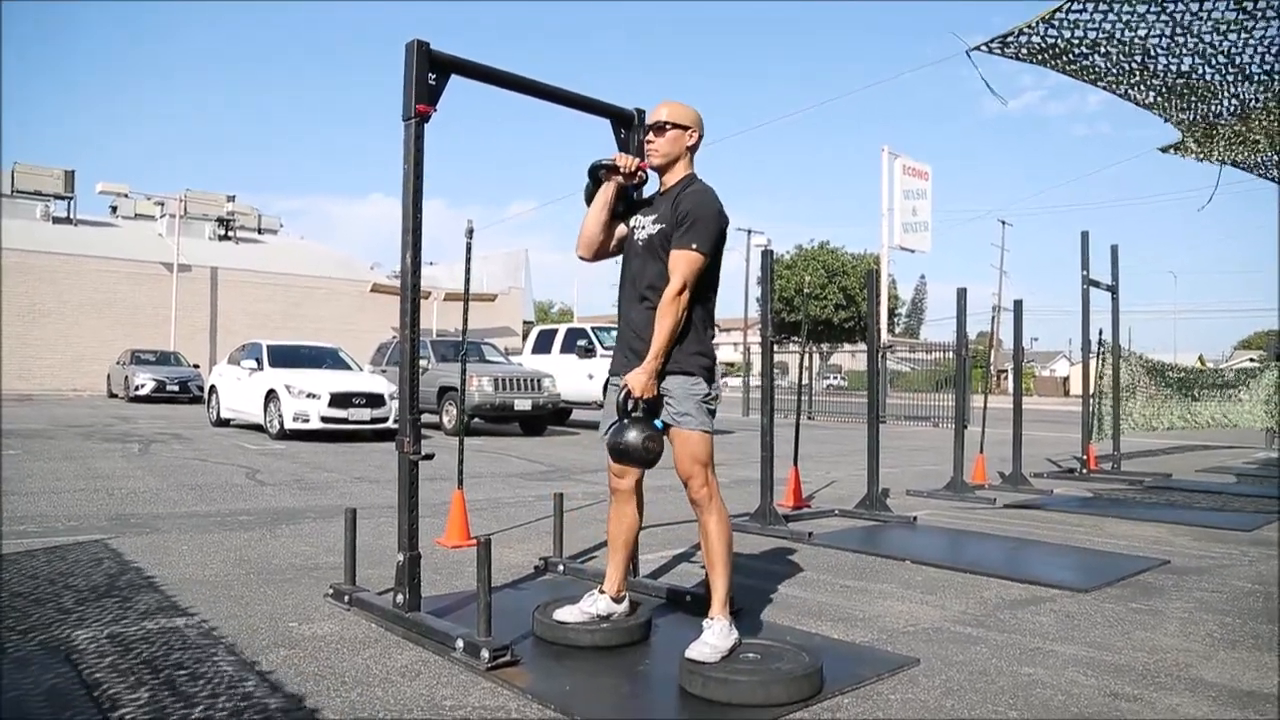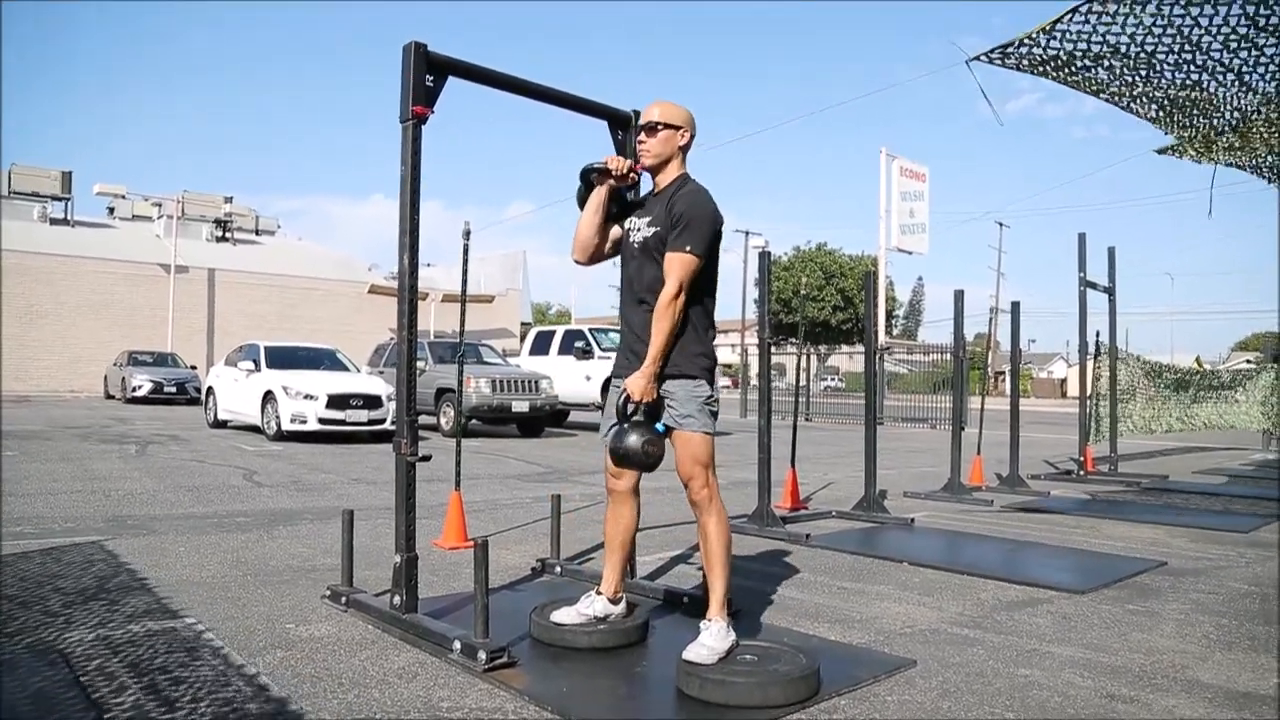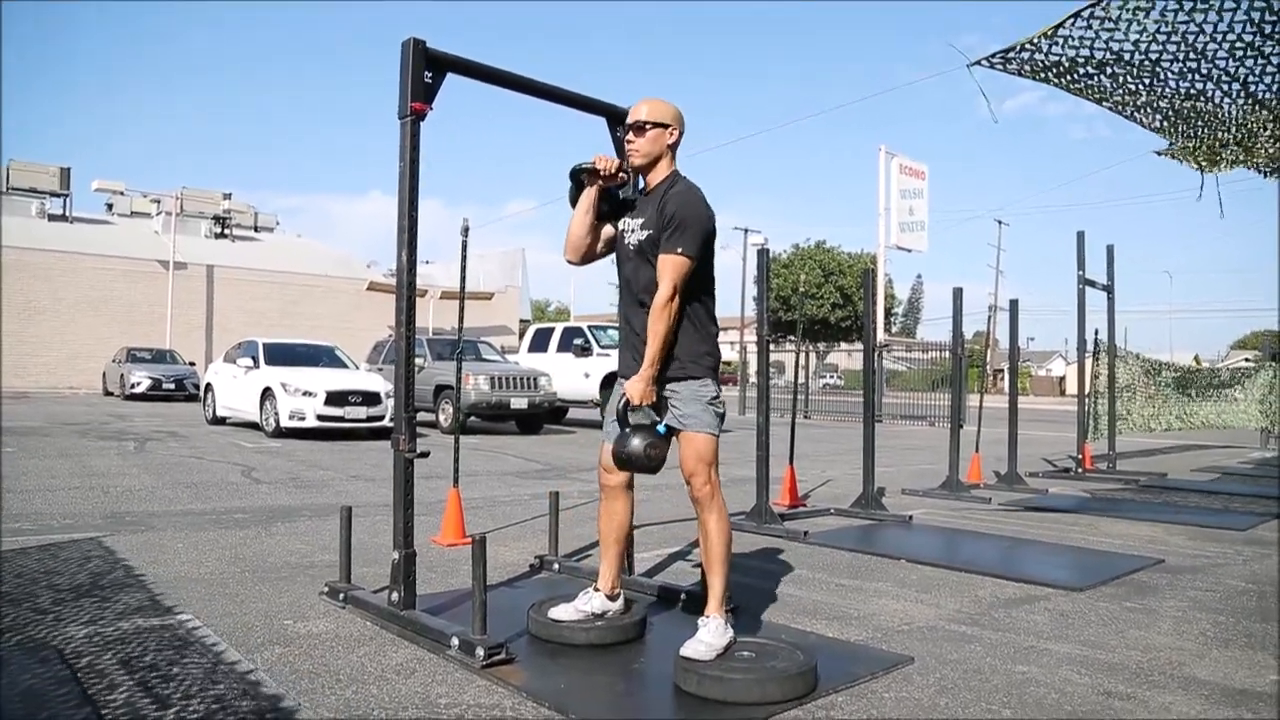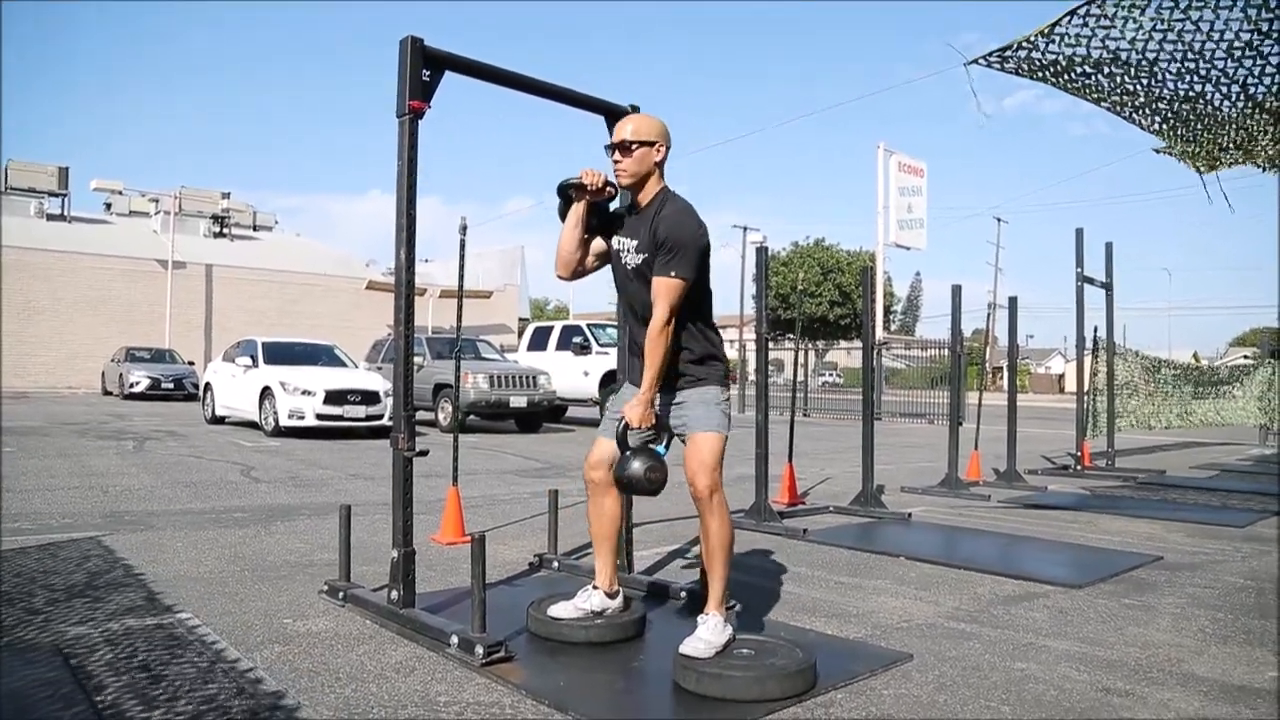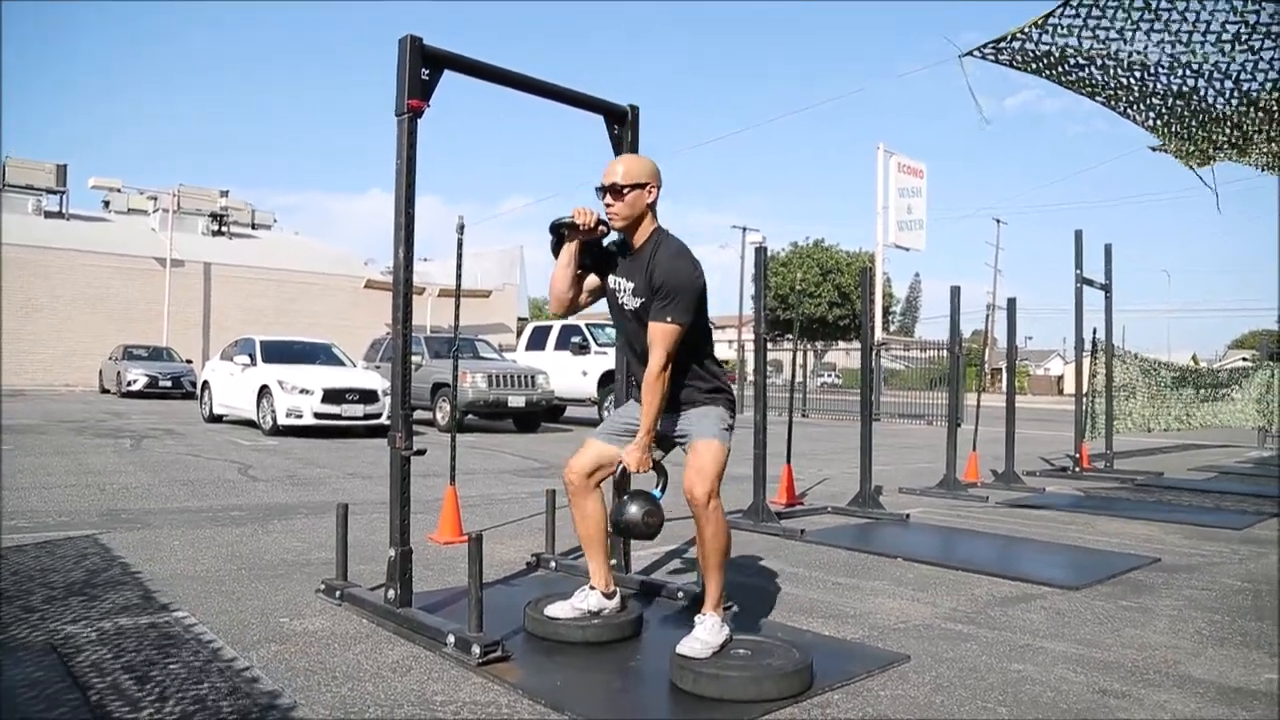
dt=0.2s
person 1, frame 1
left shoulder: (698, 202)
right shoulder: (643, 207)
left elbow: (678, 290)
right elbow: (588, 249)
left wrist: (651, 366)
right wrist: (611, 185)
left hip: (678, 366)
right hip: (629, 363)
left knee: (699, 486)
right knee: (622, 481)
left ankle: (720, 620)
right ankle: (611, 595)
person 1, frame 2
left shoulder: (692, 202)
right shoulder: (638, 207)
left elbow: (673, 293)
right elbow: (584, 253)
left wrist: (650, 371)
right wrist: (603, 188)
left hip: (679, 369)
right hip: (631, 366)
left knee: (699, 487)
right knee: (619, 482)
left ankle: (717, 622)
right ankle: (608, 596)
person 1, frame 3
left shoulder: (684, 202)
right shoulder: (629, 206)
left elbow: (667, 295)
right elbow: (576, 252)
left wrist: (648, 376)
right wrist: (593, 189)
left hip: (684, 369)
right hip: (634, 366)
left knee: (702, 485)
right knee: (612, 475)
left ankle: (716, 619)
right ankle: (606, 593)
person 1, frame 4
left shoulder: (677, 221)
right shoulder: (620, 220)
left elbow: (663, 319)
right elbow: (567, 268)
left wrist: (645, 400)
right wrist: (581, 205)
left hip: (694, 377)
right hip: (640, 375)
left knee: (704, 485)
right knee: (598, 470)
left ankle: (715, 617)
right ankle: (604, 590)
person 1, frame 5
left shoulder: (673, 264)
right shoulder: (613, 257)
left elbow: (661, 363)
right elbow: (561, 304)
left wrist: (644, 442)
right wrist: (574, 243)
left hip: (700, 401)
right hip: (648, 400)
left knee: (700, 491)
right knee: (579, 473)
left ankle: (713, 617)
right ankle: (602, 590)
